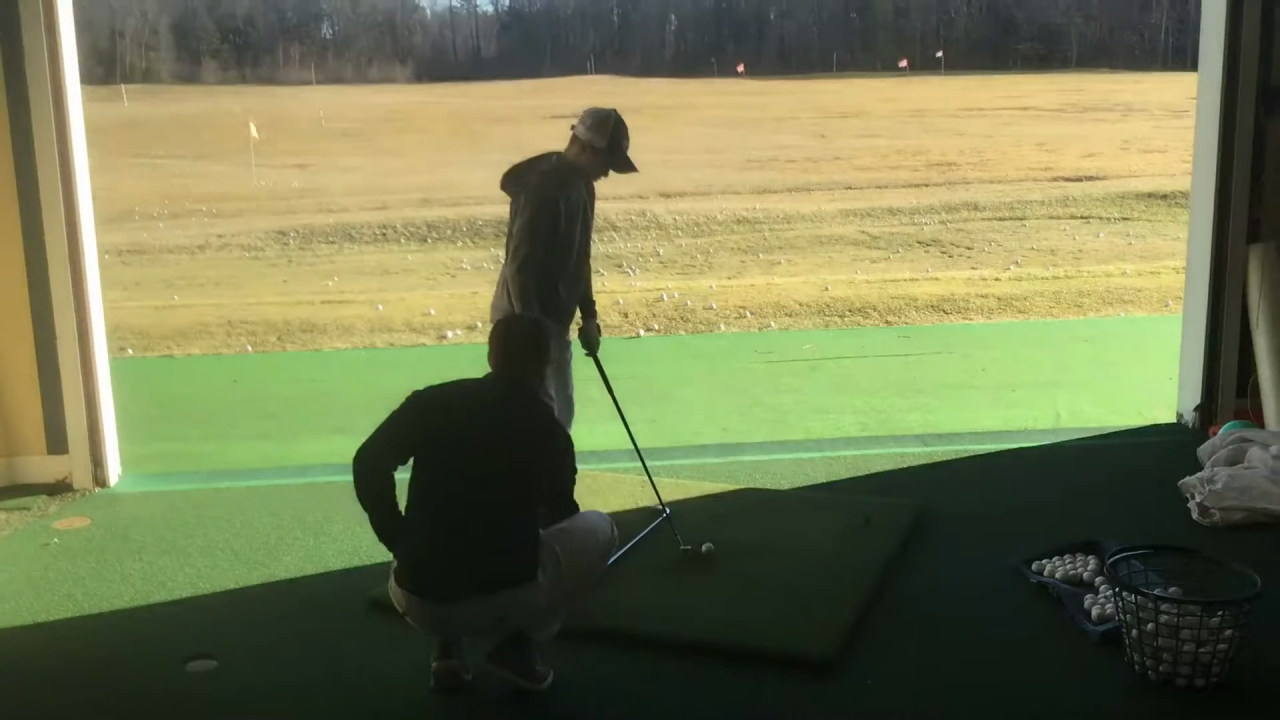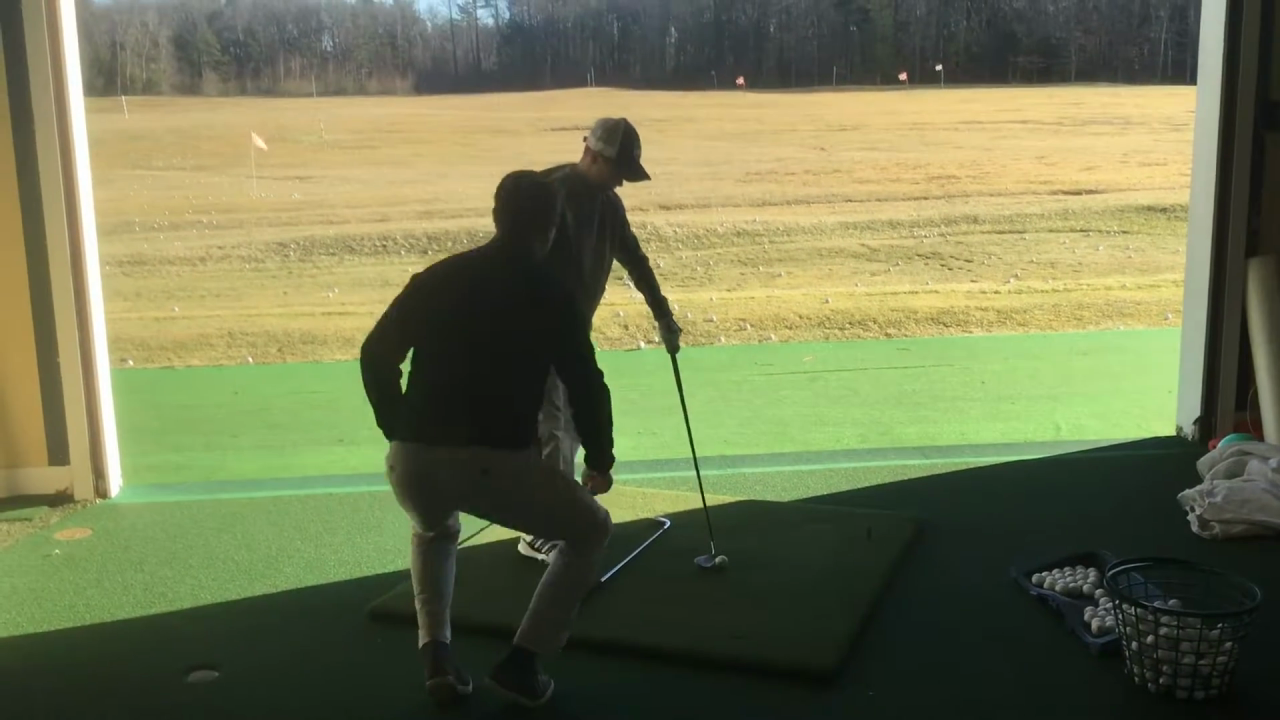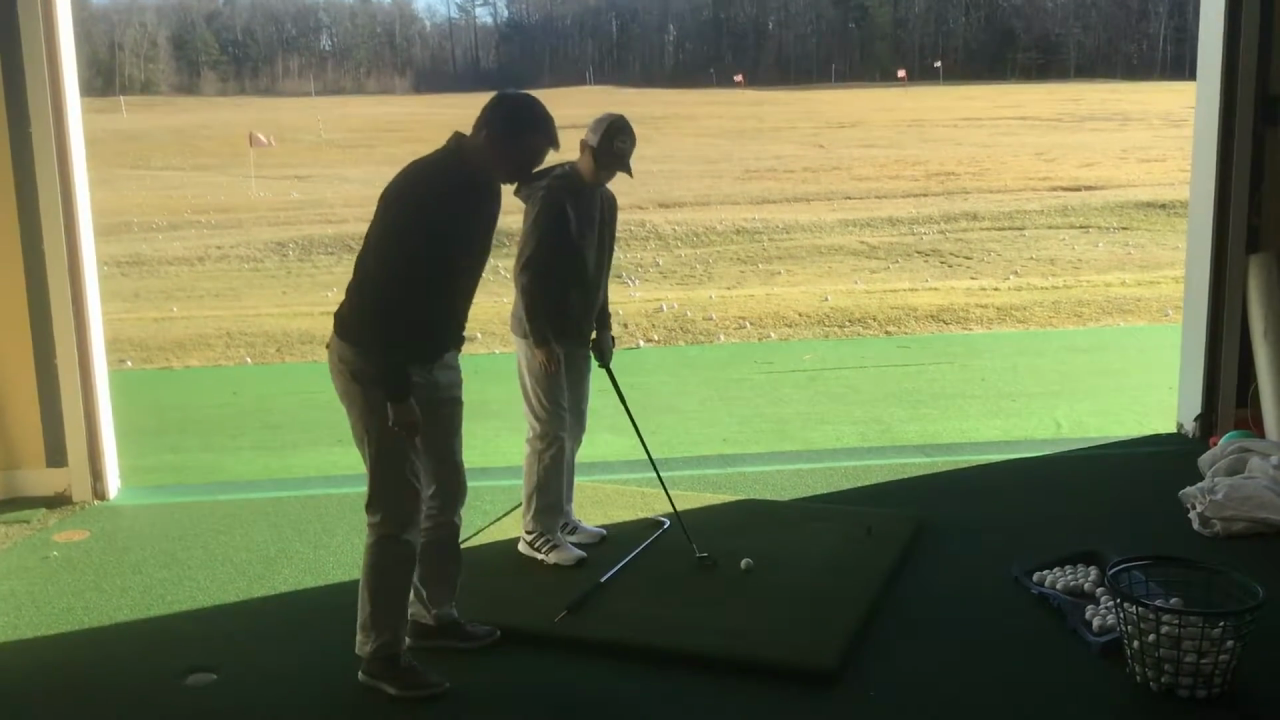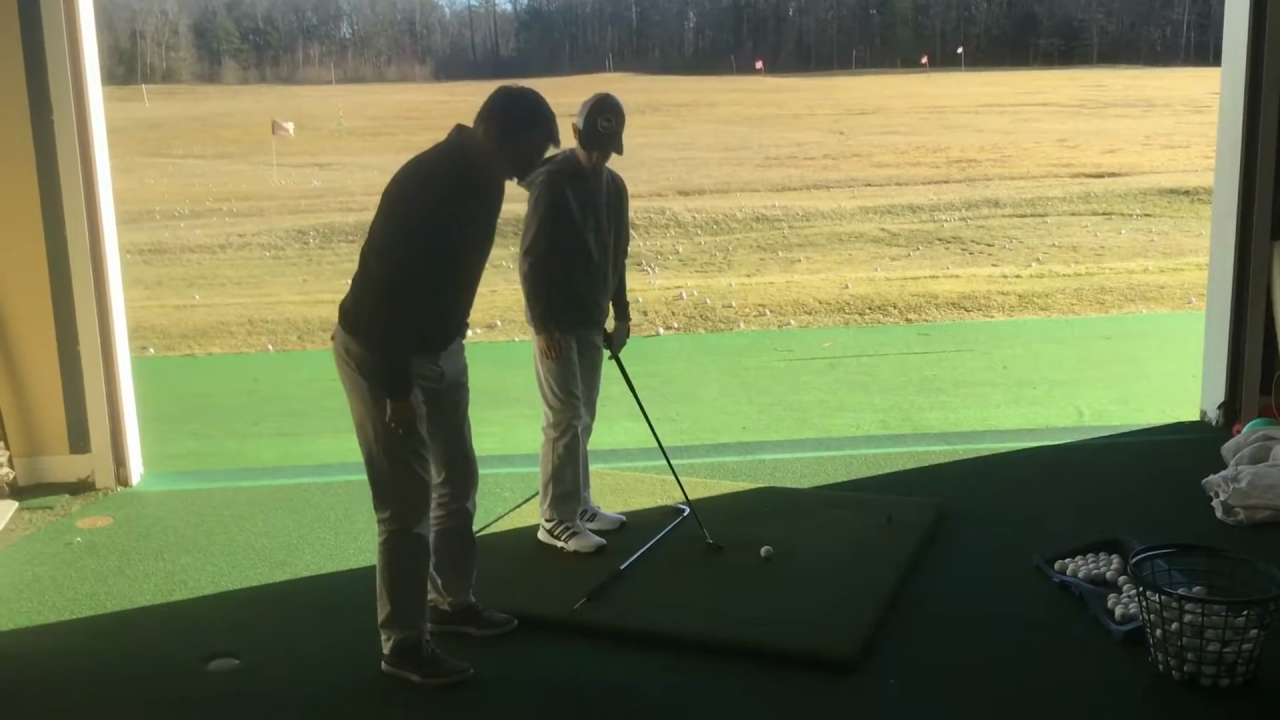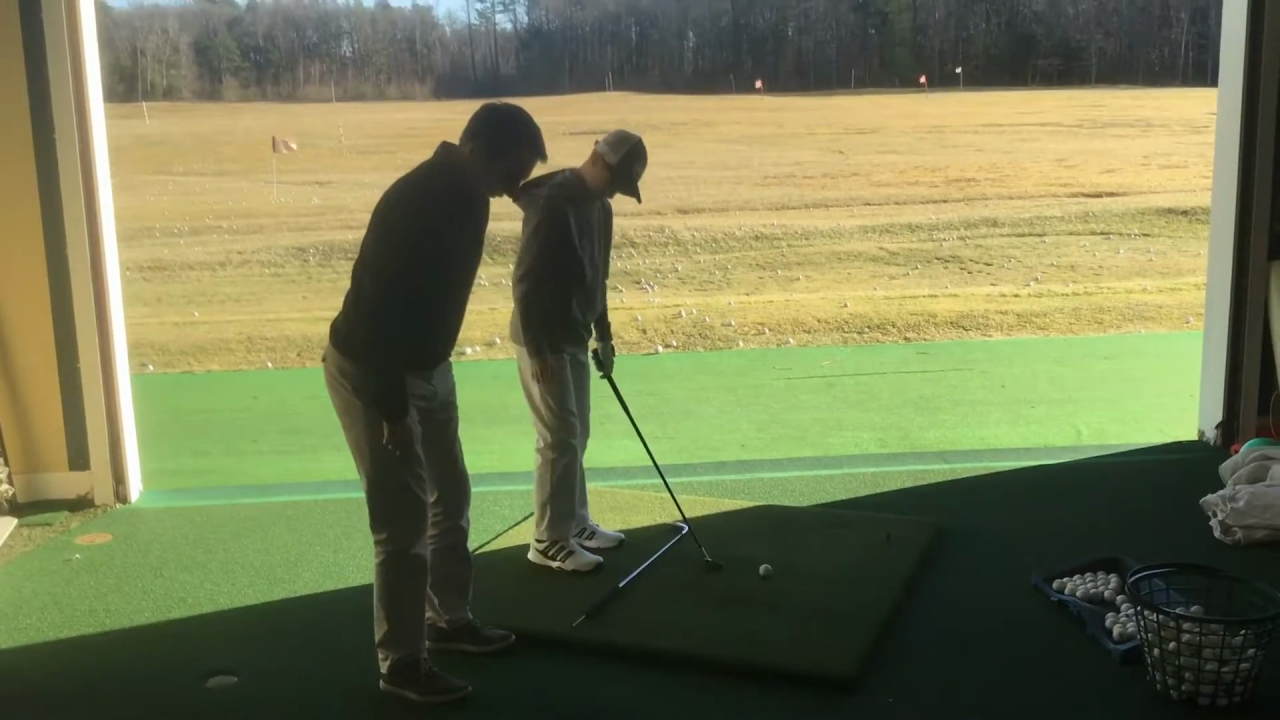
dt=1s
person 1, frame 1
left shoulder: (432, 402)
right shoulder: (548, 430)
left elbow: (369, 464)
right elbow: (561, 514)
left wrist: (401, 546)
left hip: (417, 602)
right hip: (507, 602)
right knee: (600, 529)
left ankle: (448, 645)
right ankle: (518, 644)
person 1, frame 2
left shoulder: (435, 277)
right shoulder: (550, 297)
left elbow: (376, 355)
right elbow: (586, 384)
left wrist: (398, 433)
right wrist: (600, 460)
left hip: (411, 459)
right hip: (497, 461)
left knee: (432, 531)
right knee: (590, 530)
left ankle: (438, 658)
right ankle: (522, 662)
person 1, frame 3
left shoulder: (481, 190)
right shoulder: (419, 190)
right elbow: (379, 292)
left wrist: (447, 350)
right wrist: (396, 393)
left hip: (435, 357)
right hip: (375, 360)
left knee: (446, 489)
right knee: (398, 505)
left ankle: (430, 615)
right ankle: (379, 652)
person 1, frame 4
left shoulder: (483, 181)
right shoulder: (424, 186)
right elbow: (384, 290)
right wrist: (397, 389)
left hip: (439, 347)
right hip: (382, 351)
left knee: (456, 478)
right knee: (407, 497)
left ankle: (450, 600)
right ankle: (402, 643)
person 1, frame 5
left shoulder: (468, 198)
right shoulder: (414, 205)
right elbow: (380, 313)
right wrist: (392, 411)
left hip: (427, 366)
right hip: (372, 371)
left knee: (449, 497)
right knee: (404, 518)
left ankle: (449, 619)
right ankle: (401, 661)
person 2, frame 1
left shoulder: (581, 188)
right shoulder: (540, 191)
right elbow: (520, 269)
left wrist: (589, 316)
left hip: (555, 321)
left knee: (561, 413)
person 2, frame 2
left shoulder: (607, 202)
right shoulder: (553, 200)
left elbow: (633, 258)
left wrist: (663, 315)
left knee: (571, 427)
right knee: (547, 429)
right ankle: (538, 532)
person 2, frame 3
left shoulder: (605, 201)
right shoulder: (550, 197)
right elbow: (528, 273)
left wrist: (602, 327)
right wrist: (541, 339)
left hip: (577, 333)
right hip: (541, 334)
left knee: (572, 429)
right knee: (550, 431)
left ankle: (560, 517)
right ankle: (537, 532)
person 2, frame 4
left shoulder: (614, 187)
right shoulder: (551, 184)
right elbow: (532, 260)
left wrist: (620, 313)
right wrist: (542, 324)
left hip: (592, 320)
right hip: (557, 321)
left knee: (583, 417)
right knee: (565, 418)
left ankle: (578, 504)
right ankle: (556, 519)
person 2, frame 5
left shoulder: (600, 208)
right shoulder: (551, 205)
right elbow: (526, 281)
left wrist: (603, 334)
right wrist: (538, 349)
left hip: (573, 339)
right hip: (544, 342)
left knee: (576, 435)
right knee: (559, 437)
left ankle: (575, 524)
right ankle: (550, 541)
